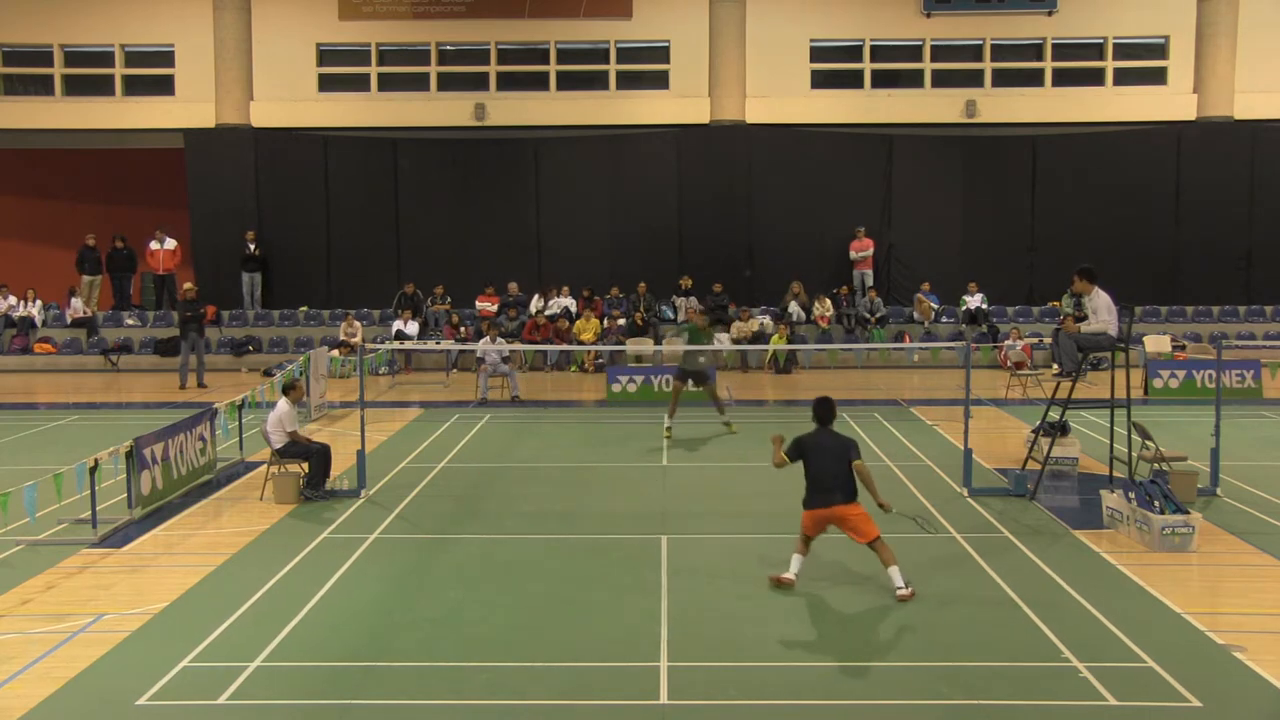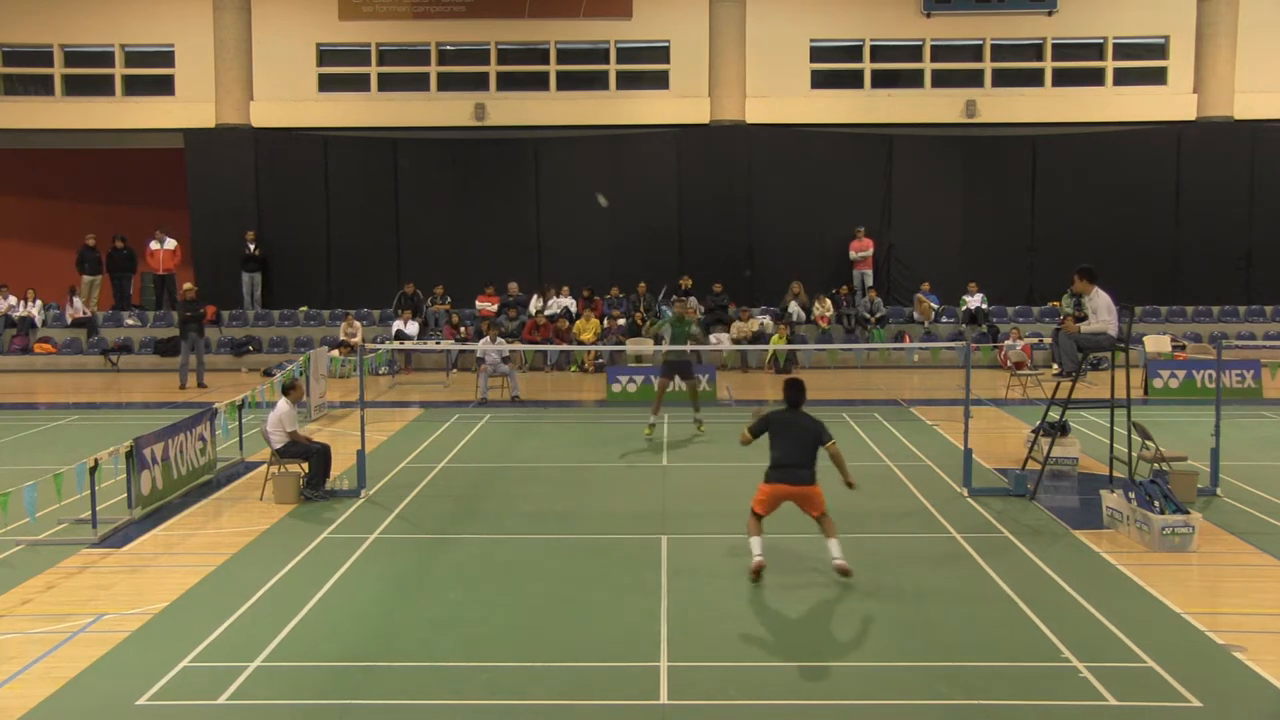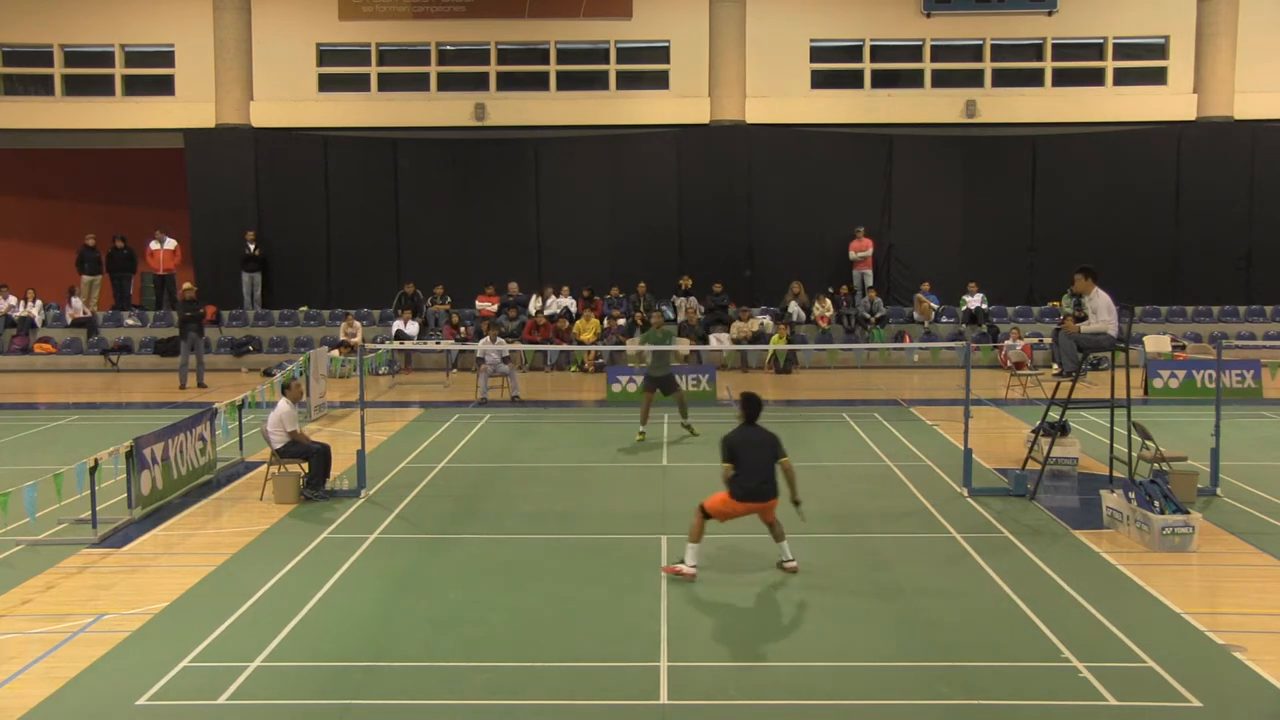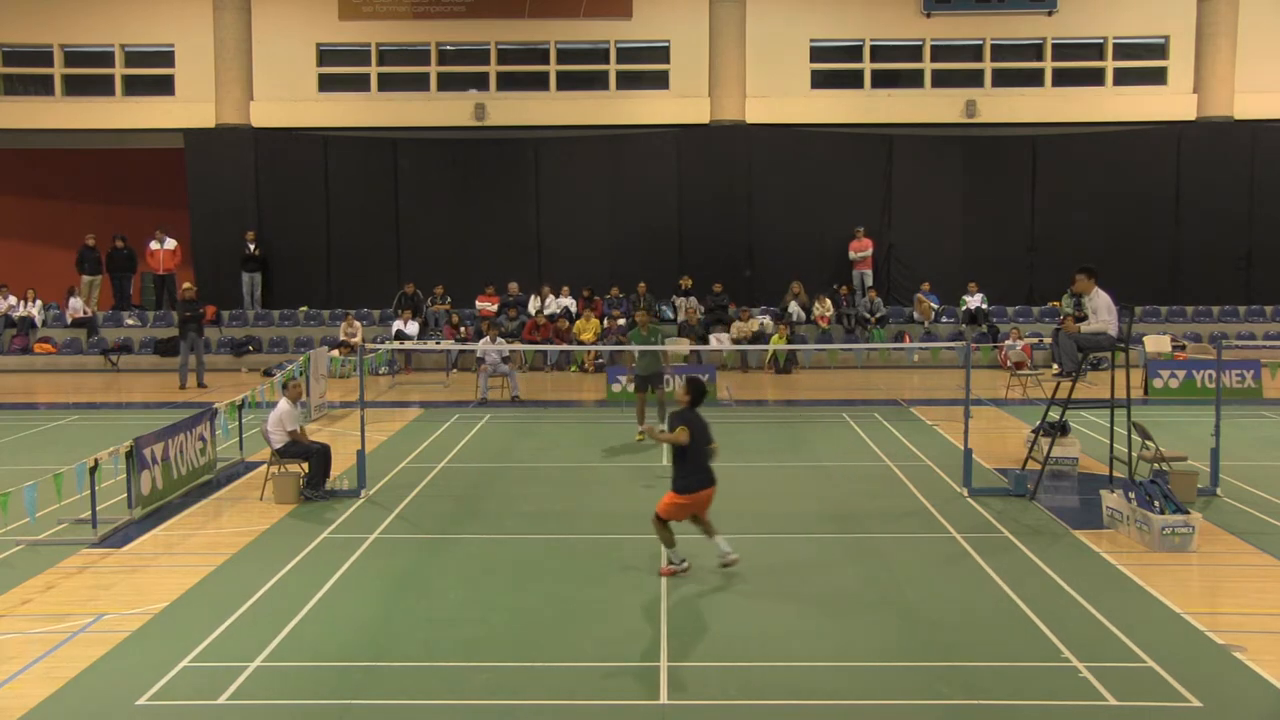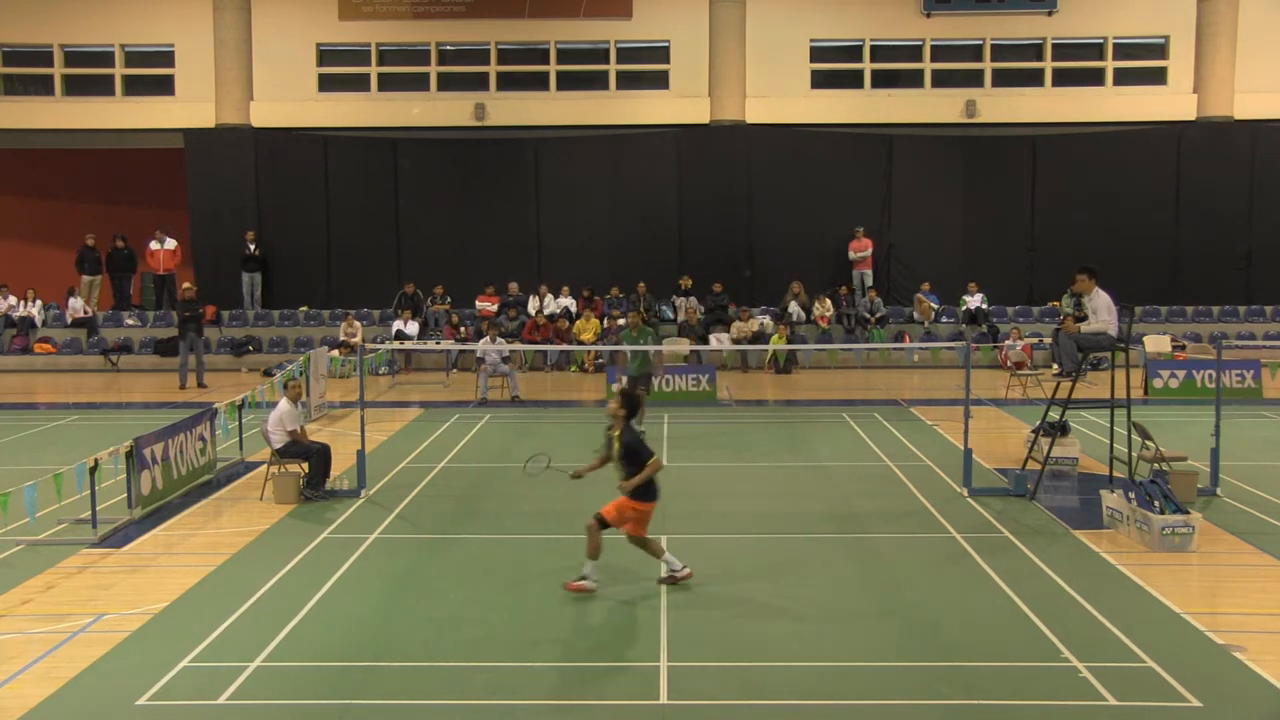
dt=0.2s
person 1, frame 1
left shoulder: (802, 441)
right shoulder: (848, 443)
left elbow: (778, 463)
right elbow: (861, 469)
left wrist: (777, 444)
right wrist: (879, 499)
left hip: (814, 506)
right hip: (846, 505)
left knee: (805, 539)
right knee: (878, 544)
left ankle: (790, 574)
right ankle: (901, 588)
person 1, frame 2
left shoulder: (771, 418)
right shoulder: (815, 425)
left elbow: (744, 440)
right elbow: (833, 451)
left wrist: (756, 421)
right wrist: (847, 477)
left hip: (775, 482)
right hip: (805, 484)
left knee: (754, 517)
right knee: (823, 518)
left ankle: (757, 557)
right ankle: (838, 559)
person 1, frame 3
left shoulder: (729, 439)
right shoulder: (771, 438)
left elbow: (726, 475)
right elbow: (787, 468)
left wrist: (735, 490)
right wrist: (794, 495)
left hip: (740, 498)
right hip: (769, 497)
left knee: (700, 513)
right knee: (770, 521)
left ankle: (688, 566)
right ankle: (789, 561)
person 1, frame 4
left shoulder: (678, 416)
right shoulder: (700, 422)
left elbow: (682, 439)
right elbow: (711, 451)
left wrist: (657, 435)
left hip: (685, 489)
right hip: (706, 484)
left knee: (659, 520)
right knee: (697, 517)
left ankle: (678, 562)
right ankle: (726, 553)
person 1, frame 5
left shoulder: (630, 439)
right shoulder: (613, 432)
left elbow: (657, 464)
right elbow: (605, 458)
left wrist: (633, 483)
right wrist: (585, 470)
left hip: (640, 497)
right hip: (635, 495)
left knee: (594, 526)
right knee: (637, 536)
left ankle: (588, 579)
right ankle: (678, 569)
